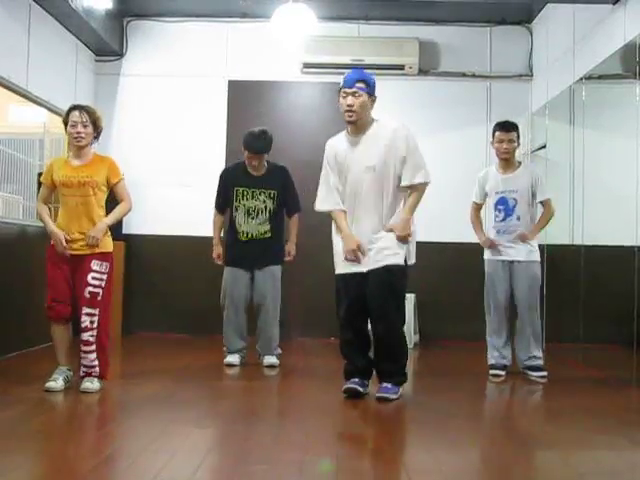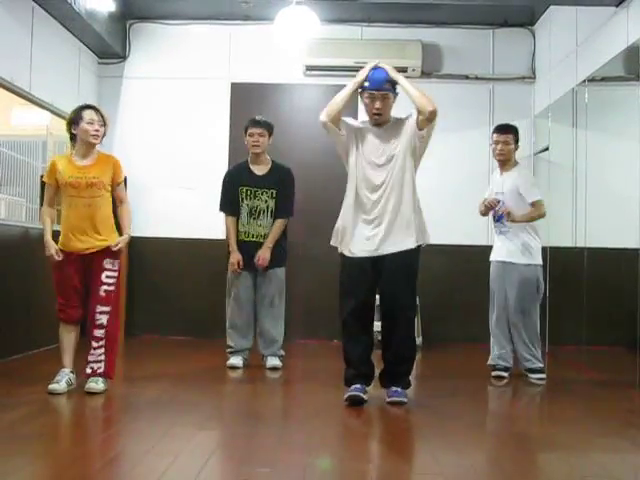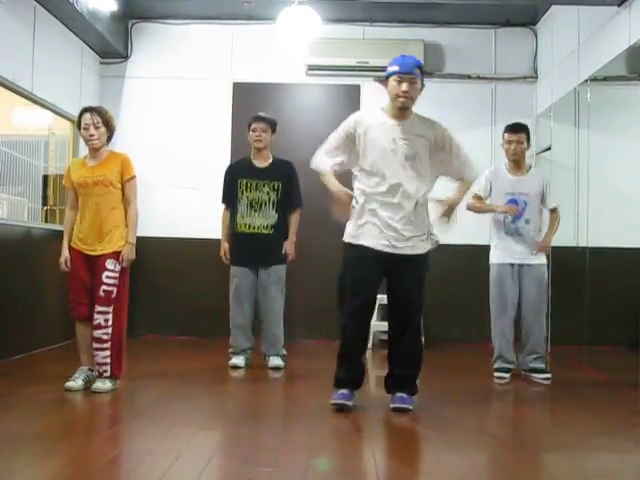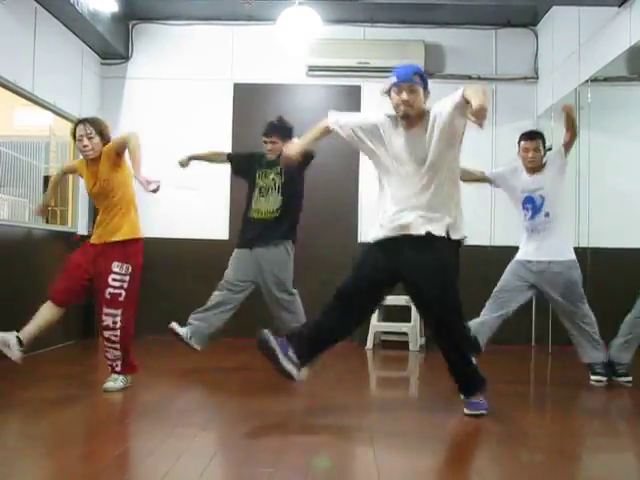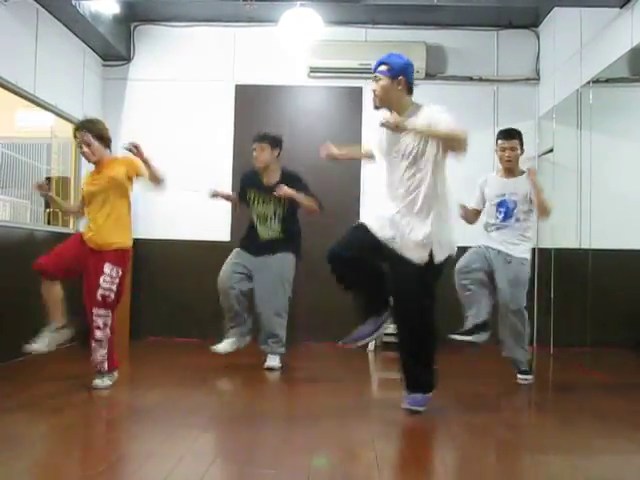
dt=1s
person 1, frame 1
left shoulder: (395, 134)
right shoulder: (333, 146)
left elbow: (418, 180)
right elbow: (330, 199)
left wrist: (405, 218)
right wrist: (346, 236)
left hip: (388, 244)
right hip: (351, 249)
left knee: (386, 312)
right knee: (350, 315)
left ankle: (391, 377)
right ankle: (357, 374)
person 1, frame 2
left shoulder: (409, 130)
right shoulder: (352, 132)
left elbow: (430, 111)
right elbow: (326, 118)
left wrist: (399, 78)
right wrist: (356, 81)
left hip: (401, 240)
right hip: (357, 240)
left knee: (399, 313)
right knee: (354, 313)
left ankle: (396, 381)
right ankle: (357, 380)
person 1, frame 3
left shoulder: (435, 132)
right shoulder: (360, 123)
left elbow: (465, 171)
right elbow: (323, 158)
left wrist: (455, 197)
right wrist: (334, 186)
left hip: (412, 240)
right hip: (365, 234)
left knee: (408, 316)
right knee: (355, 310)
left ankle: (402, 386)
right ankle: (346, 384)
person 1, frame 4
left shoulder: (444, 116)
right shoulder: (378, 126)
left elbow: (471, 93)
right elbow: (333, 120)
left wrist: (476, 100)
right wrist: (300, 144)
left hip: (436, 233)
right hip: (390, 232)
left knee: (445, 315)
right knee: (353, 296)
left ankle: (471, 389)
right ankle: (297, 352)
person 1, frame 5
left shoulder: (433, 117)
right shoulder: (389, 127)
left elbow: (460, 142)
left wrist: (409, 126)
right wrist: (344, 154)
left hip: (423, 233)
right hip: (386, 222)
left knee: (414, 315)
right knee: (341, 256)
left ankle: (420, 386)
right ankle: (376, 311)
person 2, frame 1
left shoulder: (106, 164)
right shoulder: (55, 166)
left elbow: (126, 202)
right elbow: (41, 203)
left wrist: (103, 224)
right wrist: (52, 229)
left hip: (96, 248)
right hip: (62, 248)
left knee: (91, 311)
right knee: (58, 310)
left ankle: (92, 372)
right ankle: (63, 369)
person 2, frame 2
left shoulder: (111, 163)
right shoulder: (58, 164)
left elbow: (122, 202)
right elbow: (48, 205)
left wrist: (126, 233)
right wrist: (47, 238)
left hip: (104, 248)
right hip: (68, 249)
left knee: (102, 310)
right knee: (69, 311)
left ankle: (98, 373)
right ankle: (67, 372)
person 2, frame 3
left shoulder: (121, 161)
right shoulder: (74, 168)
left elbow: (131, 205)
right elbow: (71, 209)
left wrist: (131, 243)
right wrist: (65, 246)
left hip: (112, 247)
right hip: (80, 248)
left knee: (105, 310)
right knee: (81, 310)
left ankle: (108, 373)
right ankle: (86, 368)
person 2, frame 4
left shoulder: (112, 153)
right shoulder: (83, 165)
left elbow: (131, 137)
right elbow: (60, 172)
left wrist: (138, 173)
right wrist: (46, 200)
left hip: (125, 242)
right hip: (98, 241)
left knee: (114, 309)
right knee: (62, 292)
left ankle: (121, 372)
person 2, frame 5
left shoulder: (125, 163)
right shoulder: (88, 179)
left elbow: (158, 181)
right elbow: (76, 211)
left wrist: (143, 158)
right wrist: (50, 196)
left hip: (114, 248)
right hip: (85, 241)
left knee: (100, 308)
right knee: (46, 267)
left ankle: (107, 369)
right ankle: (57, 326)
person 3, frame 1
left shoulder: (531, 173)
right shoulder: (485, 177)
left elbow: (548, 208)
right elbow: (475, 211)
left wrist: (533, 232)
right wrist: (481, 236)
left hip: (525, 253)
right hip: (496, 254)
left knee: (528, 308)
right knee: (496, 309)
left ankle: (531, 360)
right ankle: (498, 359)
person 3, frame 2
left shoulder: (523, 175)
right shoulder: (495, 175)
left elbow: (540, 210)
right elbow: (485, 208)
left wrist: (516, 217)
right wrist: (487, 207)
left hip: (524, 256)
right hip: (500, 254)
left knee: (522, 310)
right knee: (499, 310)
left ankle: (532, 363)
right ankle: (501, 361)
person 3, frame 3
left shoulder: (539, 177)
right shoulder: (494, 174)
left elbow: (554, 212)
right elbow: (472, 203)
left wrist: (549, 236)
right wrist: (497, 207)
left hip: (534, 257)
right hip: (503, 256)
left knee: (534, 311)
right knee: (502, 310)
left ankle: (534, 362)
right ankle: (504, 362)
person 3, frame 4
left shoulder: (556, 164)
right shoulder: (511, 174)
left elbow: (571, 136)
right elbow: (477, 176)
left wrist: (569, 116)
left hip: (559, 258)
right hip: (527, 258)
left knee: (576, 310)
right knee: (502, 298)
left ankle: (596, 360)
right ankle: (472, 339)
person 3, frame 5
left shoulder: (530, 181)
right shoulder: (486, 182)
left elbow: (544, 213)
right elbow: (473, 217)
left wrist: (534, 183)
right wrist: (464, 213)
left hip: (517, 254)
right hip: (488, 246)
left knee: (513, 306)
right knee: (464, 269)
left ankle: (520, 360)
right ankle: (477, 322)
person 4, frame 1
left shoulder: (280, 174)
right shoulder: (230, 174)
left elbow: (293, 212)
right elbow: (220, 211)
left wrist: (291, 242)
right wrist: (217, 243)
left hip: (270, 253)
right hip: (236, 252)
left knee: (269, 303)
right knee: (233, 302)
left ankle: (269, 350)
right ankle: (235, 349)
person 4, frame 2
left shoulder: (284, 174)
right shoulder: (234, 174)
left elbow: (283, 217)
right elbow: (229, 216)
left wrist: (267, 248)
right wrist: (233, 250)
left hip: (272, 252)
right hip: (241, 251)
left knee: (271, 304)
right knee: (239, 302)
left ankle: (272, 352)
right ankle: (238, 350)
person 4, frame 3
left shoulder: (285, 169)
right shoulder: (235, 169)
left elbow: (294, 208)
right elbow: (228, 207)
left wrist: (291, 239)
right wrist: (224, 240)
left hip: (273, 250)
right hip: (241, 249)
left knee: (272, 302)
right knee: (240, 301)
left ankle: (274, 352)
right ankle: (240, 350)
person 4, frame 4
right shoulder: (255, 161)
left elbow: (307, 151)
right elbow: (224, 157)
right wrist: (193, 156)
left hip: (277, 240)
right hip: (248, 241)
left knee: (281, 292)
right knee: (230, 287)
right ankle: (196, 332)
person 4, frame 5
left shoulder: (292, 179)
right shoulder: (248, 178)
left elbow: (314, 208)
left wrist: (294, 194)
right wrist: (224, 195)
left hip: (281, 251)
right hip: (250, 248)
left knee: (275, 301)
right knee: (226, 282)
left ankle: (274, 350)
right ankle: (237, 333)
